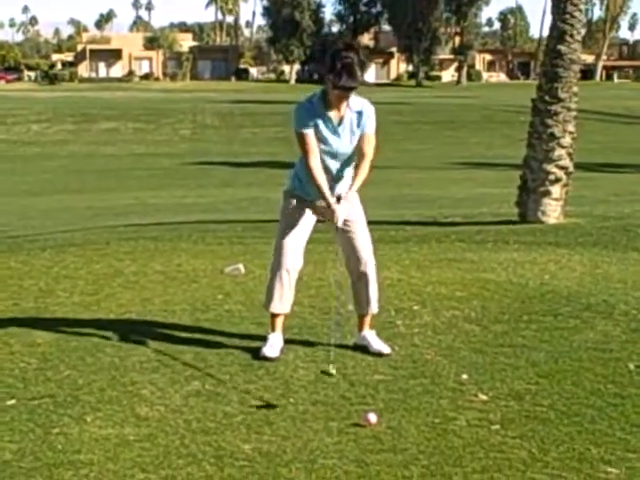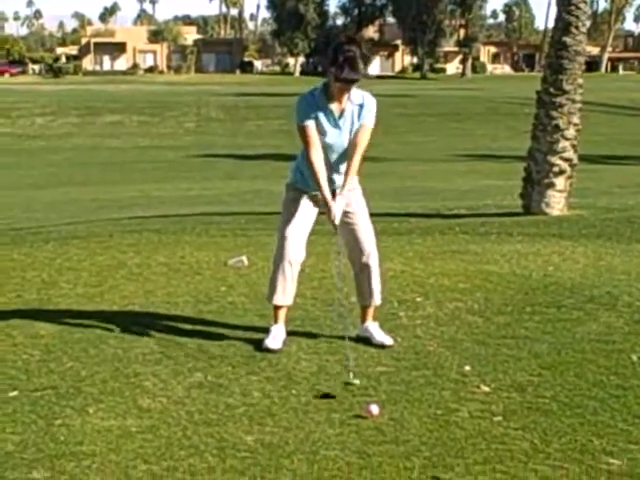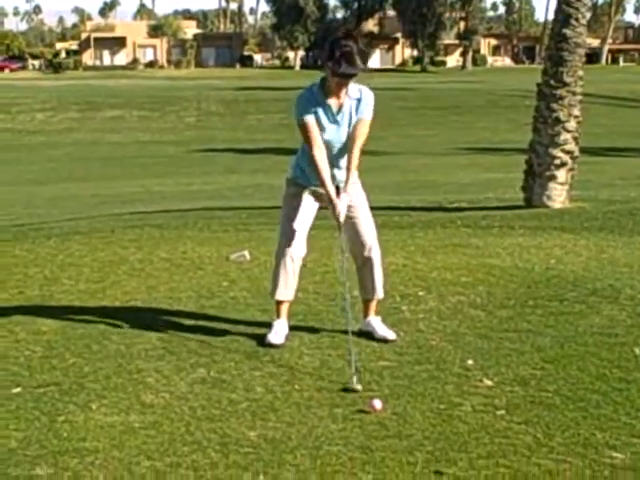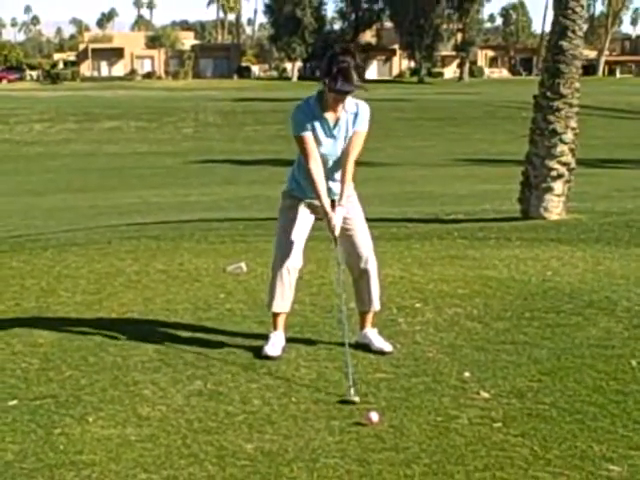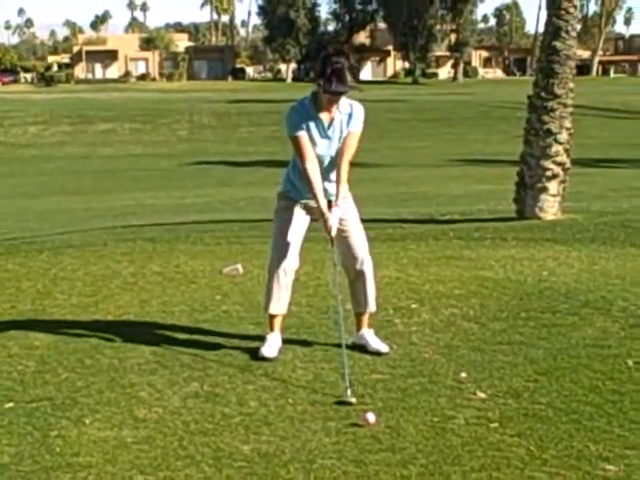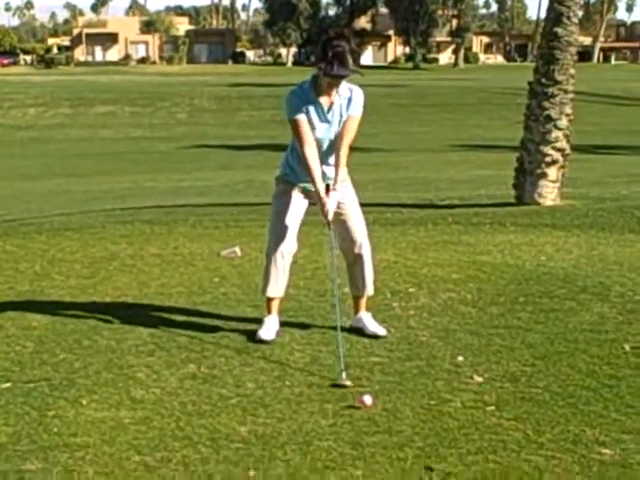
dt=0.2s
person 1, frame 1
left shoulder: (365, 110)
right shoulder: (305, 110)
left elbow: (365, 157)
right elbow: (312, 160)
left wrist: (346, 199)
right wrist: (329, 202)
left hip: (345, 194)
right hip: (304, 195)
left knee: (364, 261)
right knee: (286, 260)
left ankle: (365, 332)
right ankle: (276, 334)
person 1, frame 2
left shoulder: (366, 103)
right shoulder: (307, 103)
left elbow: (357, 152)
right elbow: (314, 153)
left wrist: (342, 193)
right wrist: (326, 197)
left hip: (346, 187)
right hip: (306, 187)
left knee: (367, 253)
right knee: (288, 252)
left ankle: (368, 323)
right ankle: (278, 326)
person 1, frame 3
left shoulder: (364, 97)
right shoulder: (306, 100)
left elbow: (355, 147)
right elbow: (316, 149)
left wrist: (346, 191)
right wrist: (331, 196)
left hip: (345, 181)
right hip: (306, 182)
left knee: (368, 247)
right knee: (290, 247)
left ankle: (370, 318)
right ankle: (280, 321)
person 1, frame 4
left shoulder: (360, 111)
right shoulder: (302, 113)
left elbow: (349, 160)
right elbow: (312, 163)
left wrist: (341, 204)
right wrist: (326, 209)
left hip: (341, 194)
right hip: (301, 195)
left knee: (365, 259)
right knee: (286, 259)
left ankle: (367, 330)
right ankle: (277, 333)
person 1, frame 5
left shoulder: (354, 111)
right shoulder: (297, 114)
left elbow: (343, 161)
right elbow: (309, 164)
left wrist: (338, 205)
right wrist: (323, 210)
left hip: (336, 195)
right hip: (296, 196)
left knee: (360, 260)
right knee: (282, 261)
left ankle: (363, 330)
right ankle: (274, 335)
person 1, frame 6
left shoulder: (354, 96)
right shoulder: (297, 97)
left elbow: (343, 146)
right elbow: (307, 147)
left wrist: (334, 190)
right wrist: (320, 193)
left hip: (335, 179)
right hip: (295, 179)
left knee: (359, 243)
right knee: (280, 244)
left ankle: (361, 314)
right ankle: (271, 317)
